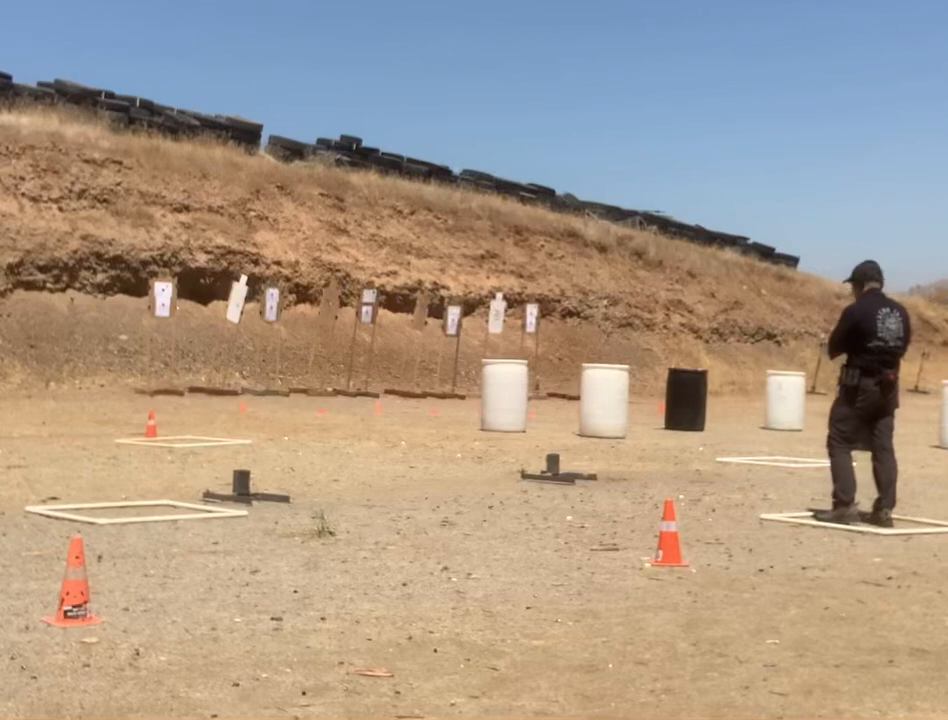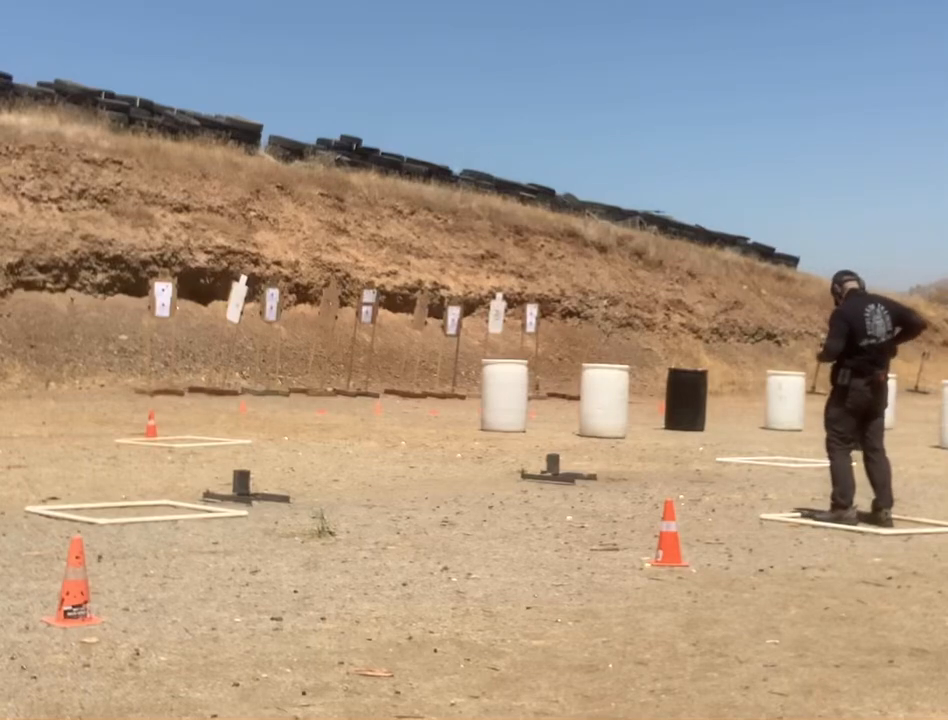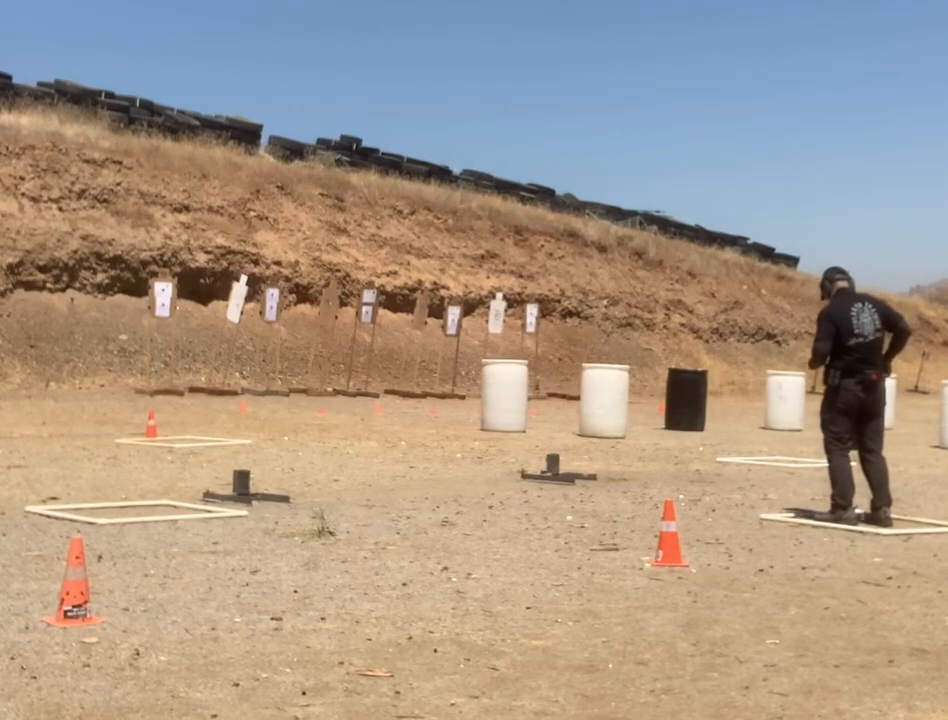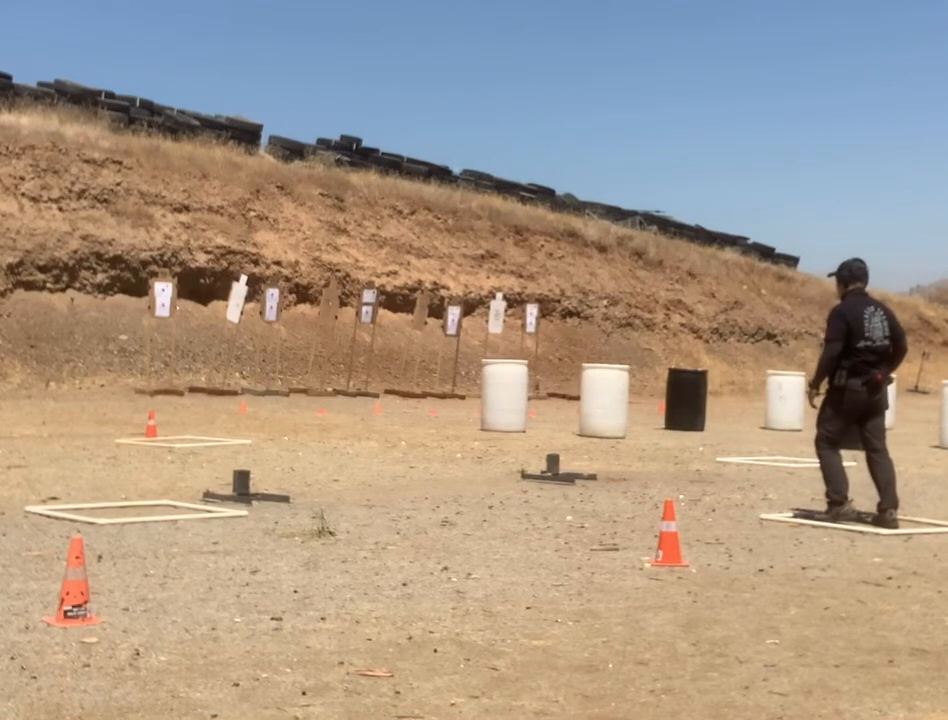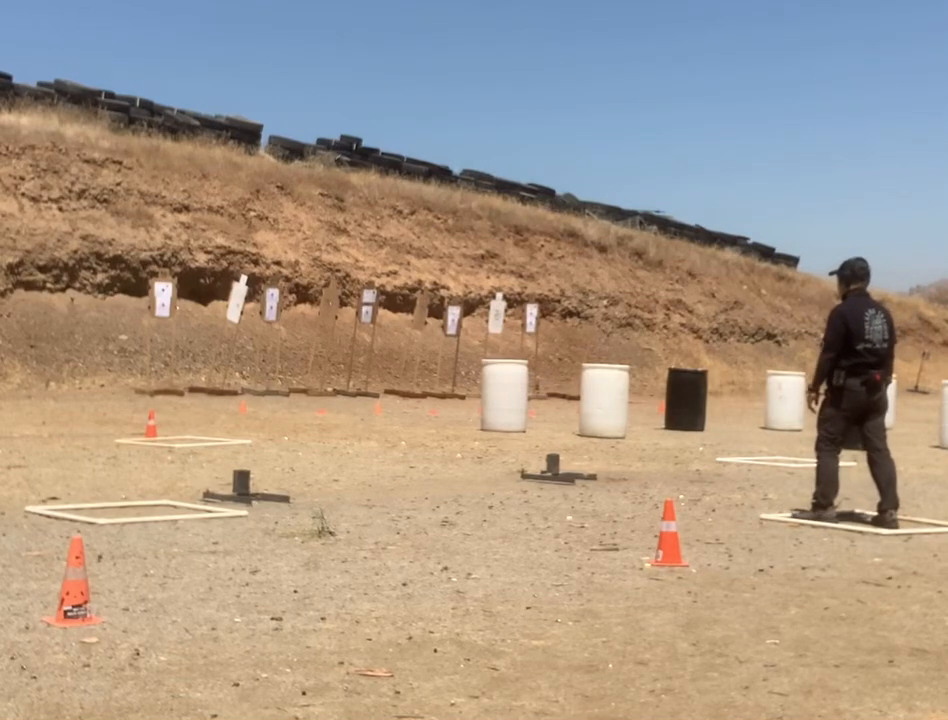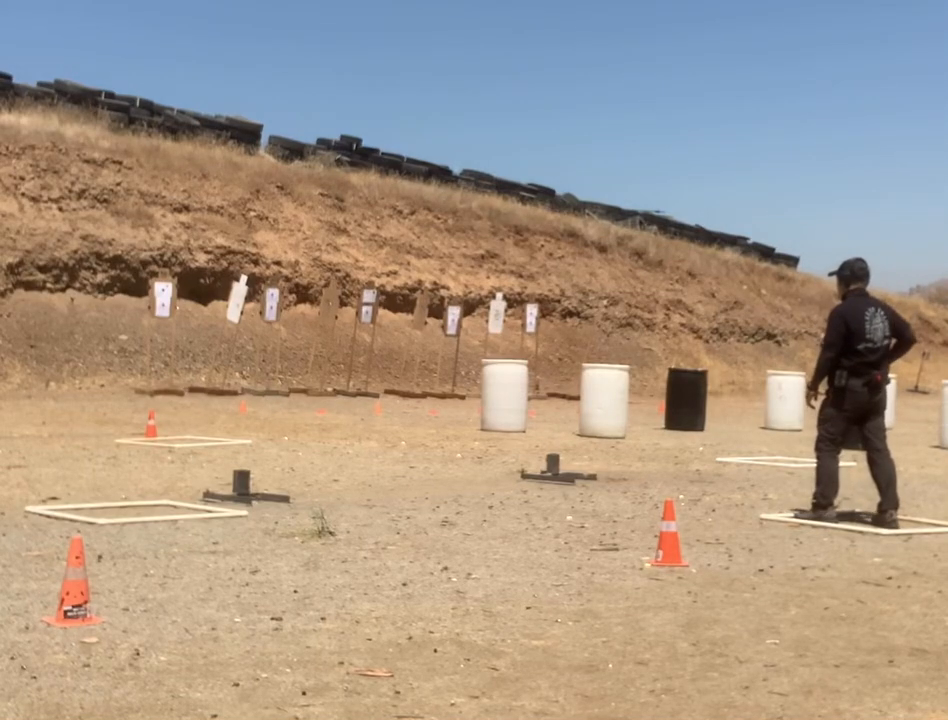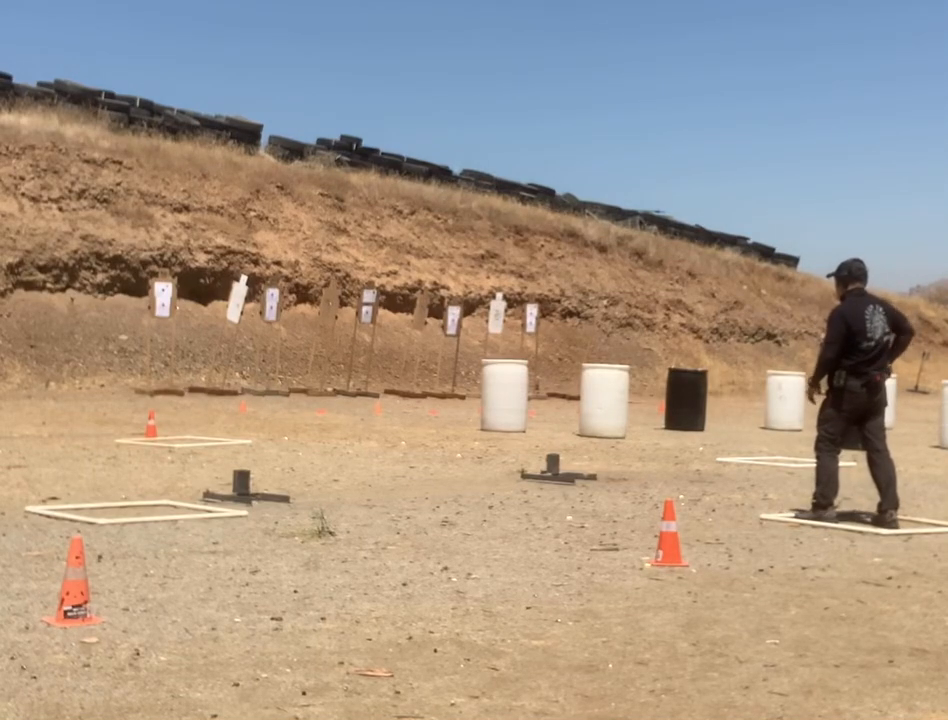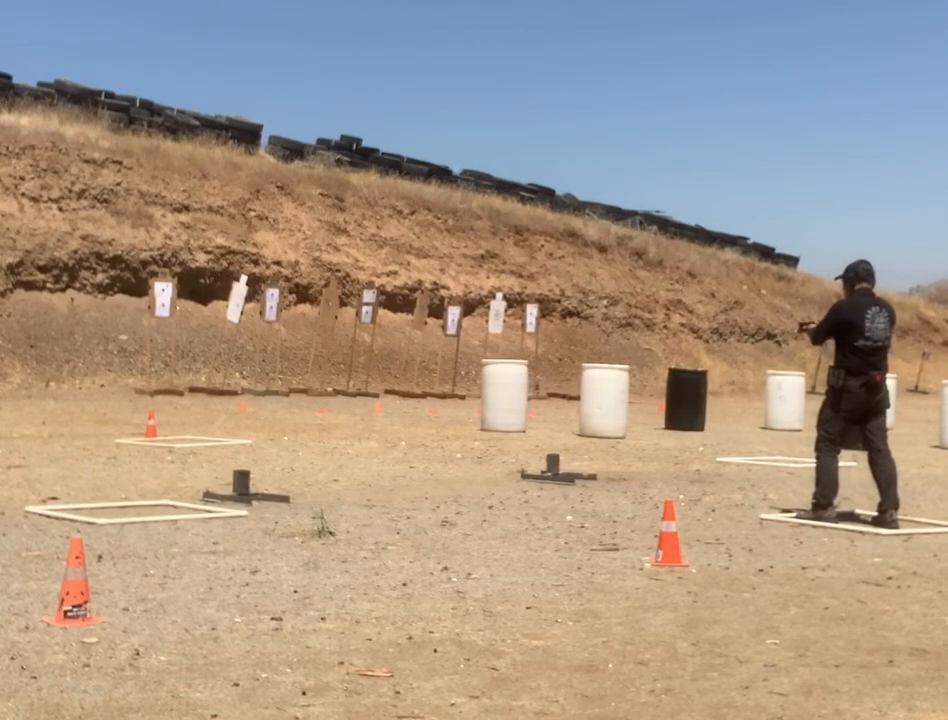
dt=0.5s
person 1, frame 1
left shoulder: (856, 311)
right shoulder: (900, 312)
left elbow: (834, 347)
right elbow: (901, 347)
left wrist: (850, 348)
left hip: (859, 386)
right hip: (888, 388)
left knee: (839, 445)
right knee: (884, 449)
left ankle: (845, 506)
right ankle: (884, 510)
person 1, frame 2
left shoulder: (843, 312)
right shoulder: (885, 305)
left elbow: (832, 351)
right elbow: (919, 322)
left wrist: (821, 355)
right wrist: (894, 341)
left hip: (850, 387)
right hip: (877, 387)
left knee: (839, 448)
right knee: (875, 448)
left ankle: (844, 508)
right ankle: (883, 509)
person 1, frame 3
left shoulder: (831, 312)
right shoulder: (875, 304)
left elbow: (821, 352)
right elbow: (904, 330)
left wrist: (813, 363)
right wrist: (887, 359)
left hip: (844, 386)
right hip: (873, 387)
left knee: (838, 449)
right knee: (872, 450)
left ankle: (843, 509)
right ankle: (882, 509)
person 1, frame 4
left shoulder: (842, 311)
right shoulder: (883, 311)
left elbow: (832, 352)
right elbow: (901, 347)
left wrist: (815, 383)
left hip: (847, 388)
right hip: (876, 389)
left knee: (827, 444)
right knee: (877, 449)
left ankle: (840, 504)
right ankle: (888, 510)
person 1, frame 5
left shoulder: (842, 312)
right shoulder: (883, 313)
left elbow: (829, 355)
right elbow: (889, 354)
left wrist: (814, 387)
left hip: (846, 389)
right hip: (875, 390)
left knee: (828, 447)
right knee: (879, 449)
left ankle: (823, 507)
right ankle: (889, 511)
person 1, frame 6
left shoulder: (842, 311)
right shoulder: (883, 310)
left elbow: (829, 353)
right elbow: (908, 338)
left wrist: (814, 384)
left hip: (846, 389)
right hip: (875, 389)
left knee: (827, 446)
right knee: (878, 449)
left ankle: (824, 507)
right ankle: (889, 511)
person 1, frame 7
left shoulder: (842, 312)
right shoulder: (882, 307)
left elbow: (828, 353)
right elbow: (907, 331)
left wrist: (815, 380)
right wrist: (887, 357)
left hip: (846, 389)
right hip: (875, 389)
left knee: (827, 447)
right knee: (878, 449)
left ankle: (823, 507)
right ankle: (888, 510)
person 1, frame 8
left shoulder: (844, 308)
right shoulder: (887, 310)
left elbow: (818, 337)
left wrist: (812, 329)
right wrist: (820, 328)
left hip: (847, 387)
right hip: (876, 388)
left knee: (827, 446)
right knee: (879, 449)
left ankle: (824, 507)
right ankle: (889, 511)
